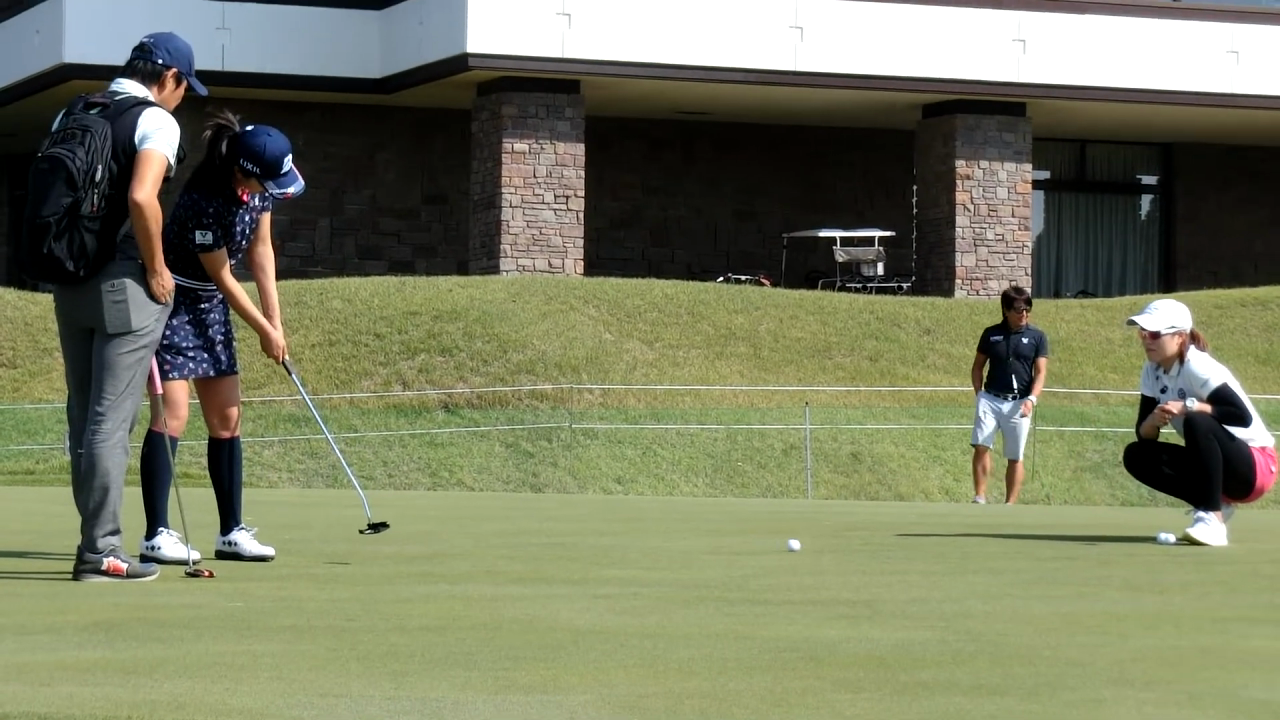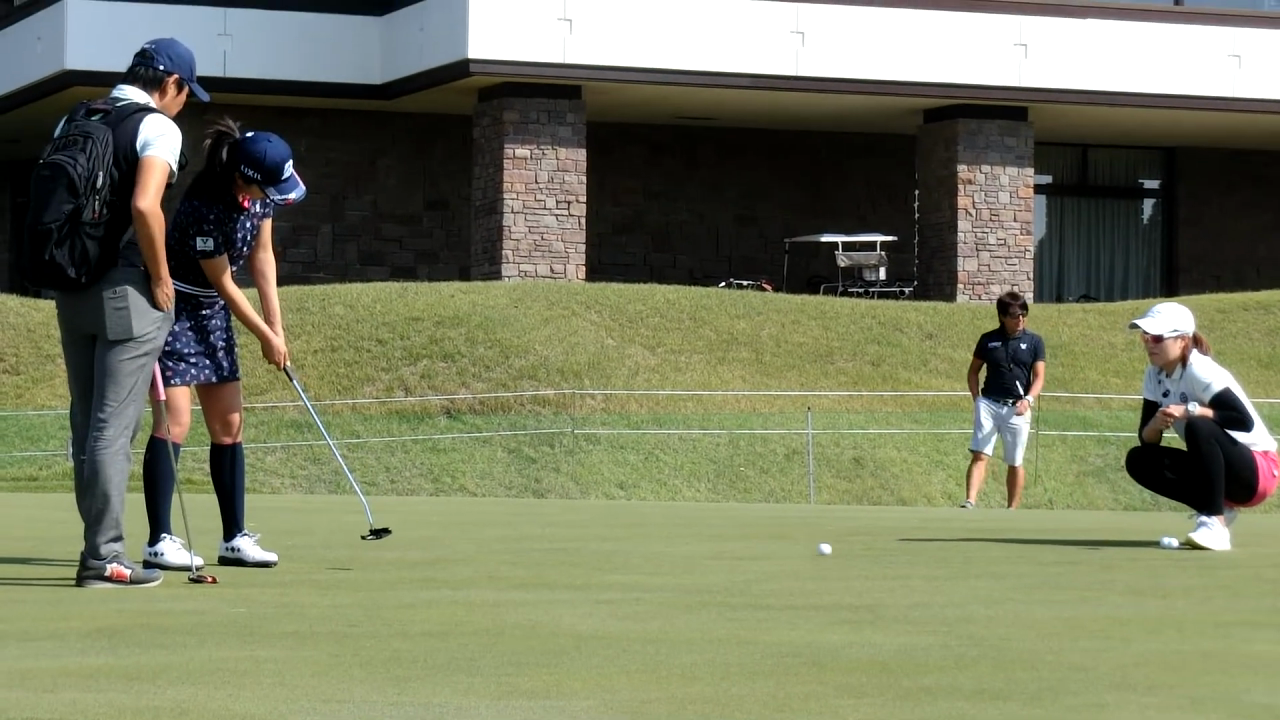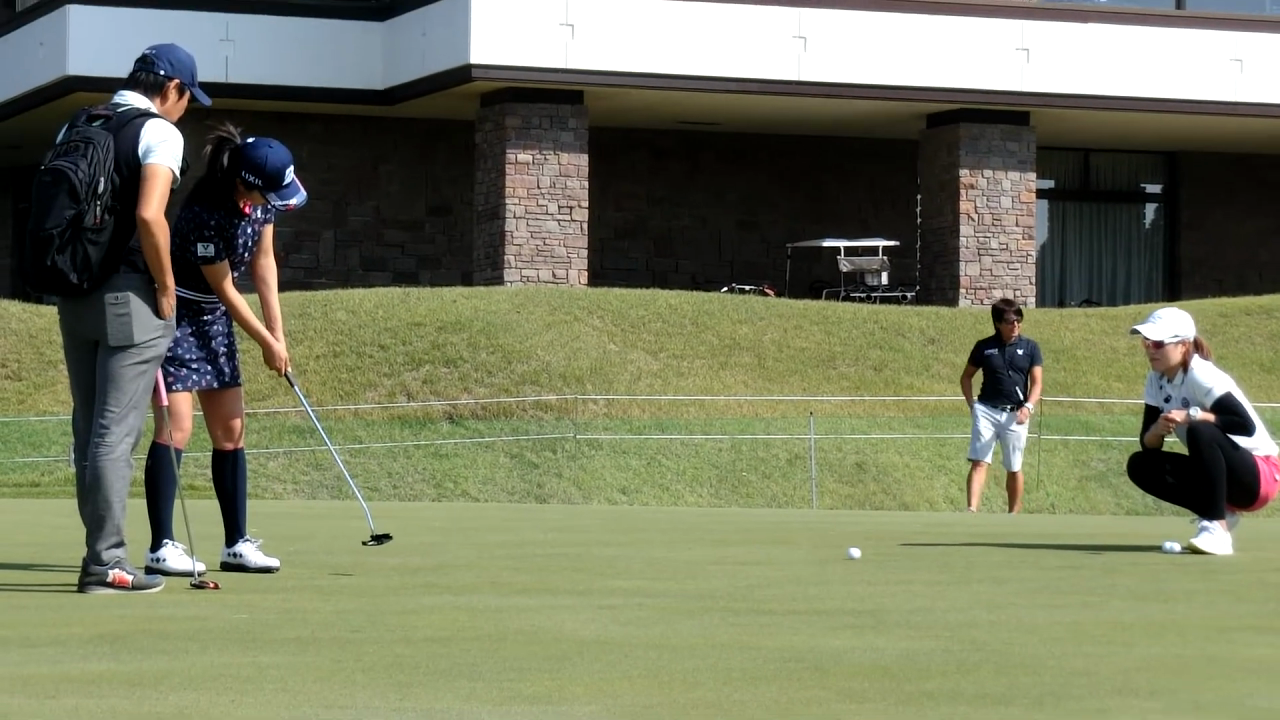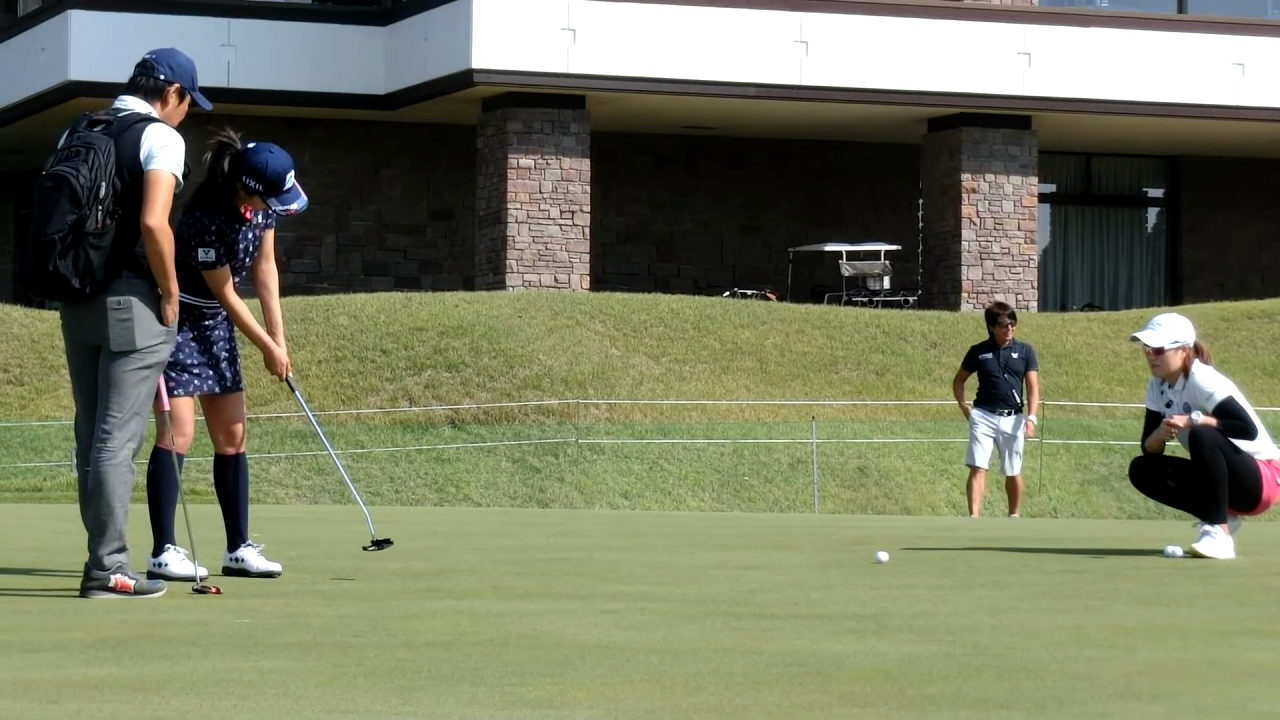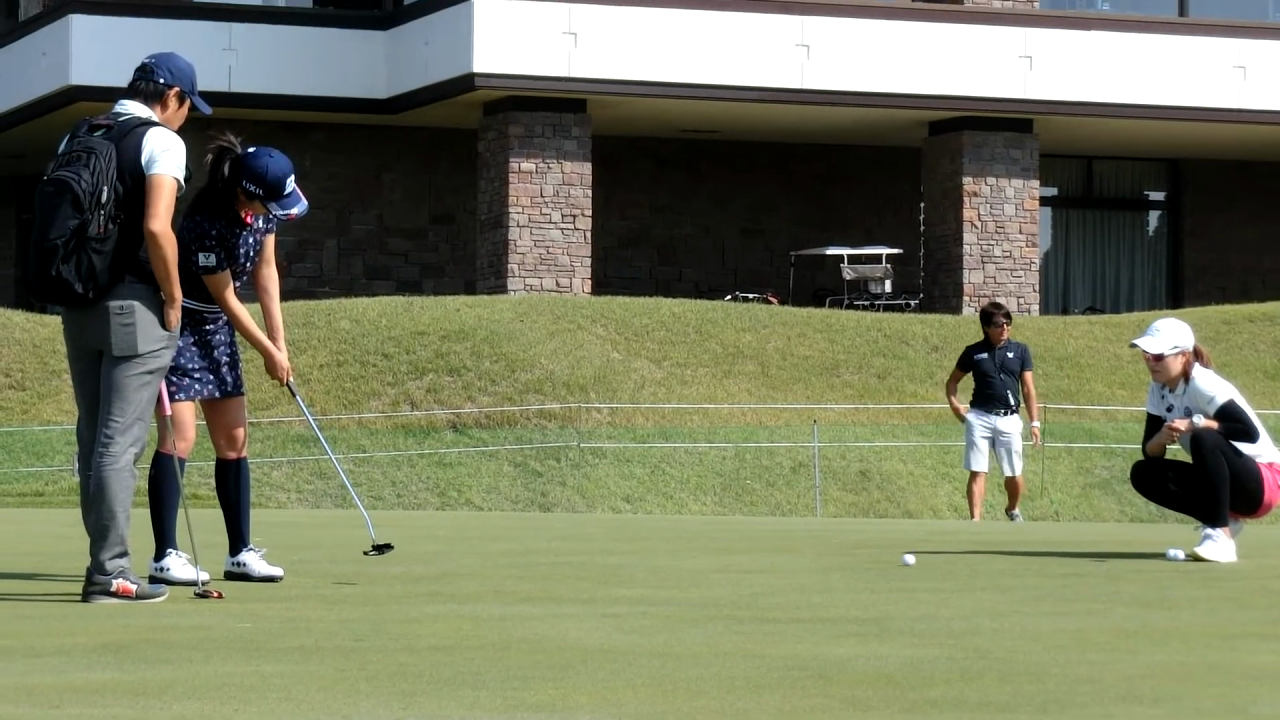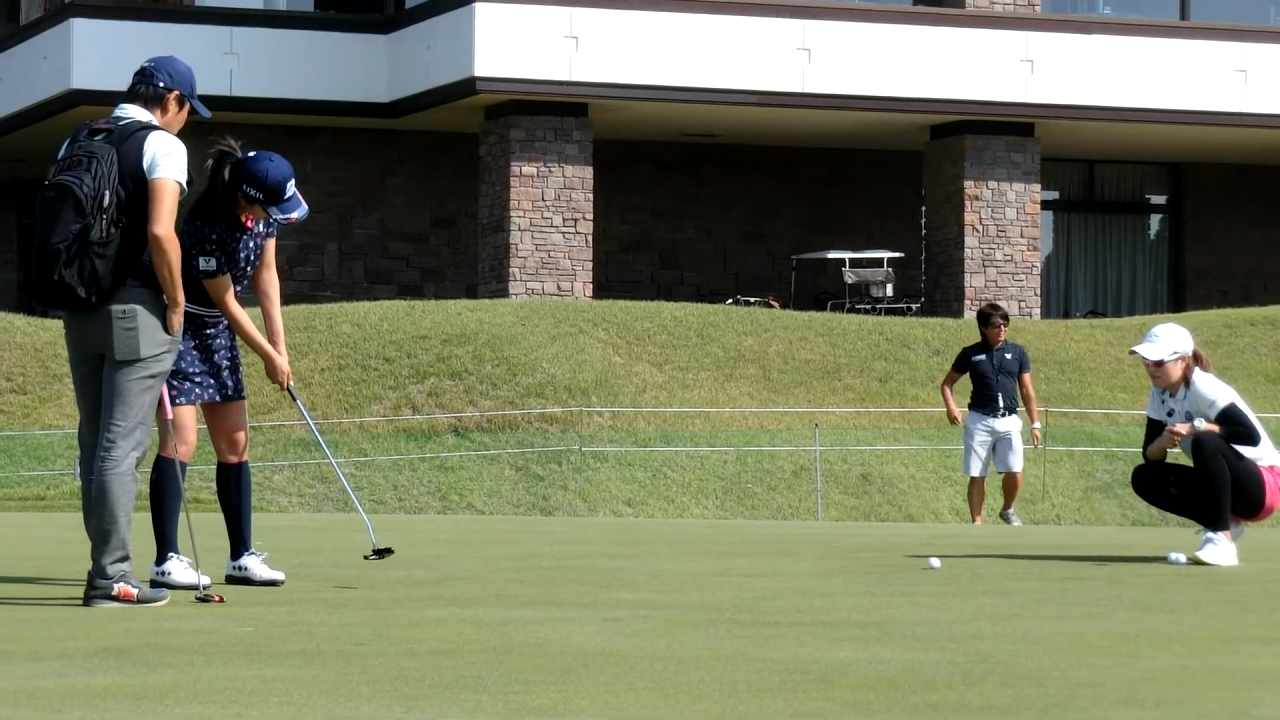
dt=0.1s
person 1, frame 1
left shoulder: (72, 114)
right shoulder: (156, 120)
right elbow: (140, 198)
right wrist: (157, 271)
left hip: (70, 281)
right hip: (122, 281)
left knee: (84, 415)
right knee: (110, 419)
left ankle: (96, 538)
right ankle: (100, 551)
person 1, frame 2
left shoulder: (74, 121)
right shoulder: (157, 126)
right elbow: (144, 206)
right wrist: (161, 280)
left hip: (72, 288)
right hip: (125, 289)
left knee: (87, 422)
right knee: (112, 426)
left ankle: (99, 544)
right ankle: (104, 556)
person 1, frame 3
right shoulder: (159, 131)
right elbow: (148, 216)
right wrist: (166, 288)
left hip: (75, 293)
right hip: (127, 295)
left knee: (89, 428)
right knee: (115, 431)
left ankle: (102, 551)
right ankle: (106, 563)
person 1, frame 4
right shoulder: (160, 135)
right elbow: (153, 222)
right wrist: (169, 295)
left hip: (77, 299)
right hip: (130, 300)
left knee: (91, 434)
right knee: (117, 436)
left ankle: (103, 556)
right ankle: (107, 567)
person 1, frame 5
right shoulder: (161, 139)
right elbow: (156, 228)
right wrist: (173, 300)
left hip: (79, 304)
right hip: (131, 303)
left knee: (93, 438)
right knee: (119, 441)
left ankle: (106, 560)
right ankle: (109, 571)
person 1, frame 6
right shoulder: (162, 143)
right elbow: (160, 232)
right wrist: (176, 304)
left hip: (80, 308)
right hip: (134, 308)
left knee: (94, 442)
right knee: (120, 445)
left ankle: (106, 564)
right ankle: (110, 575)
person 2, frame 1
left shoulder: (260, 187)
right shoulder: (204, 199)
left elbow: (261, 249)
right elbow: (223, 276)
left wrist: (276, 319)
right wrist: (265, 332)
left hip: (212, 305)
right hip: (174, 302)
left knee: (227, 418)
right knee: (173, 415)
left ankle: (232, 532)
right ankle: (156, 534)
person 2, frame 2
left shoulder: (260, 192)
right shoulder: (204, 206)
left elbow: (262, 255)
right elbow: (224, 283)
left wrist: (277, 325)
right wrist: (266, 338)
left hip: (213, 312)
right hip: (176, 308)
left knee: (229, 424)
right knee: (175, 421)
left ankle: (235, 537)
right ankle: (160, 540)
person 2, frame 3
left shoulder: (262, 198)
right shoulder: (205, 212)
left elbow: (263, 260)
right elbow: (225, 288)
left wrist: (278, 331)
right wrist: (266, 343)
left hip: (214, 317)
right hip: (176, 314)
left knee: (230, 430)
right knee: (177, 426)
left ankle: (237, 543)
right ankle: (162, 546)
person 2, frame 4
left shoulder: (263, 202)
right shoulder: (206, 217)
left elbow: (264, 265)
right elbow: (226, 293)
left wrist: (279, 336)
right wrist: (268, 348)
left hip: (216, 323)
right hip: (178, 319)
left knee: (232, 435)
right knee: (178, 432)
left ankle: (239, 548)
right ankle: (164, 551)
person 2, frame 5
left shoulder: (264, 208)
right shoulder: (207, 222)
left elbow: (265, 269)
right elbow: (227, 298)
left wrist: (280, 341)
right wrist: (269, 353)
left hip: (217, 327)
right hip: (179, 324)
left knee: (234, 439)
right knee: (180, 436)
left ankle: (241, 552)
right ankle: (165, 556)
person 2, frame 6
left shoulder: (264, 211)
right shoulder: (207, 225)
left elbow: (266, 273)
right elbow: (227, 302)
left wrist: (280, 345)
right wrist: (269, 357)
left hip: (218, 331)
right hip: (179, 328)
left knee: (235, 442)
right knee: (181, 440)
left ankle: (242, 556)
right ankle: (166, 559)
person 3, frame 1
left shoulder: (1198, 367)
right shoulder: (1152, 371)
left elbow: (1242, 417)
right elbow: (1144, 435)
left wrist: (1188, 405)
right wrist: (1153, 419)
right hip: (1215, 466)
left knee: (1197, 422)
right knee: (1136, 455)
left ankle: (1213, 520)
right ankle: (1216, 504)
person 3, frame 2
left shoulder: (1200, 371)
right shoulder: (1155, 375)
left elbow: (1244, 421)
right elbow: (1147, 440)
left wrist: (1190, 410)
right wrist: (1155, 423)
right hip: (1216, 469)
left knee: (1199, 426)
right knee: (1138, 460)
left ankle: (1215, 524)
right ankle: (1218, 507)
person 3, frame 3
left shoulder: (1201, 376)
right shoulder: (1156, 380)
left elbow: (1246, 425)
right elbow: (1148, 445)
left wrist: (1191, 415)
right wrist: (1157, 429)
right hip: (1219, 474)
left knee: (1200, 431)
right knee: (1140, 465)
left ankle: (1217, 529)
right ankle: (1219, 514)
person 3, frame 4
left shoulder: (1202, 380)
right shoulder: (1157, 385)
left elbow: (1248, 429)
right elbow: (1149, 450)
left wrist: (1193, 419)
right wrist: (1159, 434)
right hip: (1219, 477)
left knee: (1203, 435)
right knee: (1141, 470)
left ankle: (1219, 533)
right ankle: (1221, 518)
person 3, frame 5
left shoulder: (1203, 384)
right shoulder: (1159, 390)
left elbow: (1250, 432)
right elbow: (1150, 453)
left wrist: (1195, 422)
right wrist: (1160, 438)
right hip: (1222, 482)
left knee: (1204, 439)
right knee: (1143, 473)
left ankle: (1221, 537)
right ankle: (1225, 521)
person 3, frame 6
left shoulder: (1204, 388)
right shoulder: (1159, 394)
left elbow: (1251, 435)
right elbow: (1150, 457)
left wrist: (1196, 426)
right wrist: (1161, 442)
right hip: (1222, 485)
left knee: (1205, 442)
right knee: (1144, 478)
left ankle: (1222, 541)
right ankle: (1226, 524)
person 4, frame 1
left shoulder: (1037, 337)
right shoulder: (990, 334)
left elbow: (1040, 373)
right elbow: (977, 367)
left wrist: (1031, 400)
right wrist: (979, 394)
left hip: (1018, 404)
right hip: (990, 400)
left knee: (1015, 458)
right knee: (981, 449)
left ankle: (1009, 506)
right ankle: (979, 498)
person 4, frame 2
left shoulder: (1034, 342)
right shoulder: (987, 340)
left elbow: (1039, 377)
right elbow: (973, 371)
left wrist: (1028, 400)
right wrist: (977, 399)
left hip: (1016, 409)
right hip: (989, 405)
left knee: (1015, 464)
right knee: (979, 455)
left ankle: (1012, 511)
right ankle: (970, 503)
person 4, frame 3
left shoulder: (1030, 347)
right shoulder: (983, 347)
left elbow: (1036, 382)
right elbow: (966, 376)
left wrist: (1028, 406)
right wrist: (970, 402)
left hip: (1015, 415)
right hip: (986, 411)
left knee: (1014, 469)
right knee: (979, 463)
left ankle: (1014, 514)
right ankle: (972, 511)
person 4, frame 4
left shoulder: (1025, 351)
right shoulder: (978, 352)
left elbow: (1033, 388)
right elbow: (959, 380)
left wrist: (1031, 417)
right wrist: (963, 406)
left hip: (1012, 419)
right hip: (983, 416)
left knee: (1013, 473)
right knee: (977, 469)
left ankle: (1014, 516)
right ankle: (974, 517)
person 4, frame 5
left shoulder: (1020, 351)
right shoulder: (973, 352)
left elbow: (1028, 388)
right elbow: (952, 381)
left wrist: (1035, 421)
right wrist: (955, 405)
left hip: (1010, 420)
right hip: (980, 418)
left knee: (1014, 474)
right knee: (977, 472)
left ankle: (1013, 510)
right ankle: (975, 521)
person 4, frame 6
left shoulder: (1018, 352)
right shoulder: (970, 353)
left elbow: (1027, 389)
right elbow: (947, 382)
left wrist: (1035, 423)
right wrist: (950, 406)
left hip: (1008, 421)
right hip: (978, 421)
left knee: (1014, 473)
right knee: (976, 476)
left ankle: (1007, 510)
right ankle: (977, 525)
